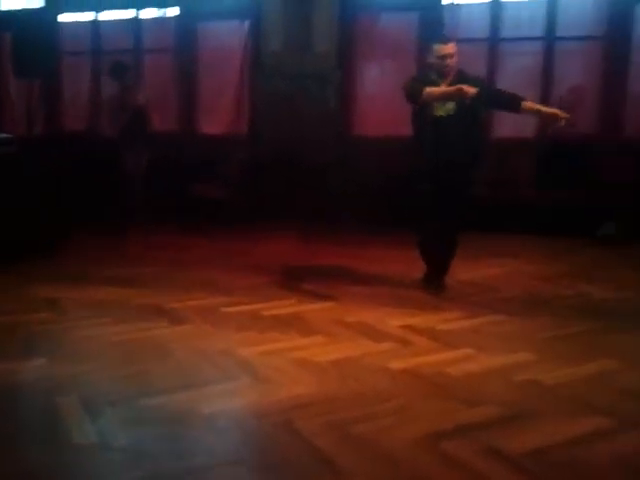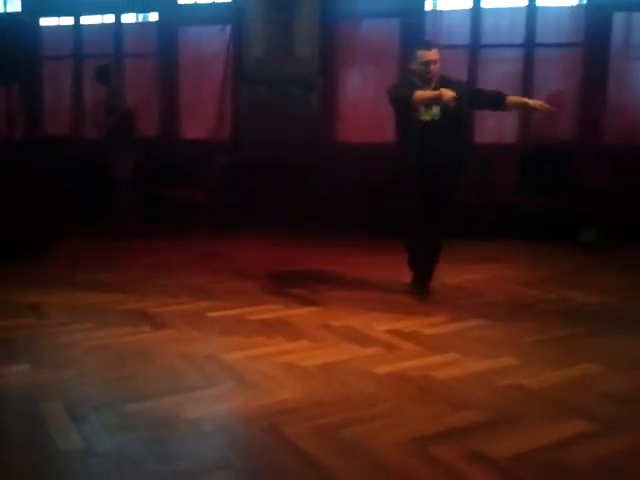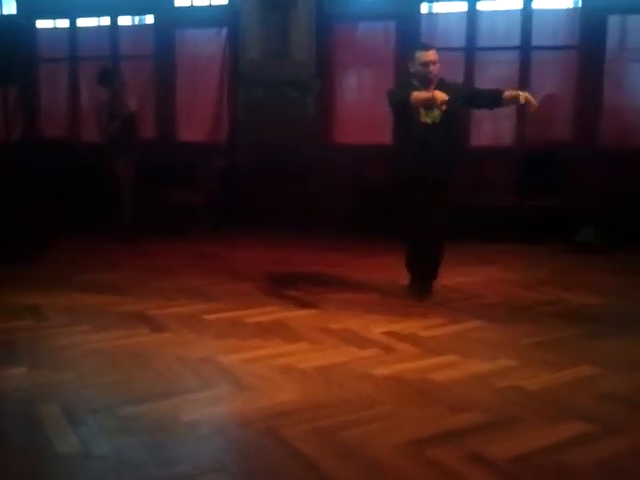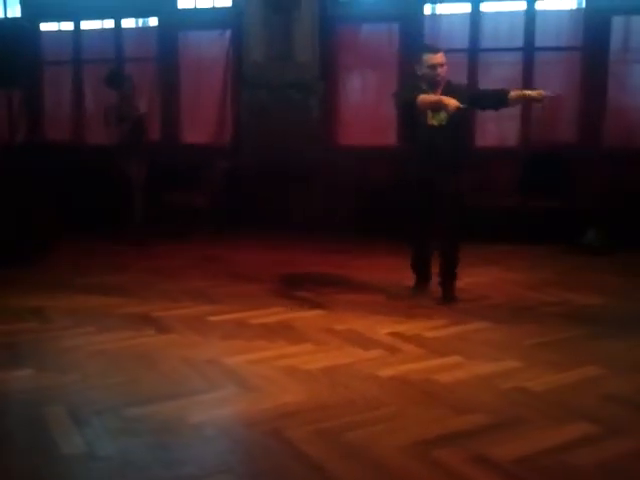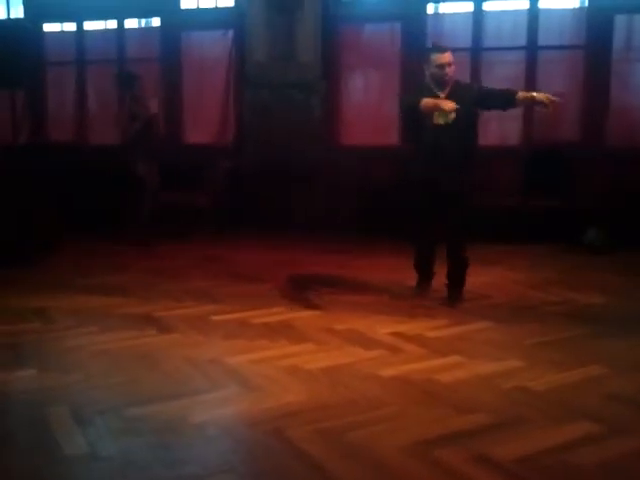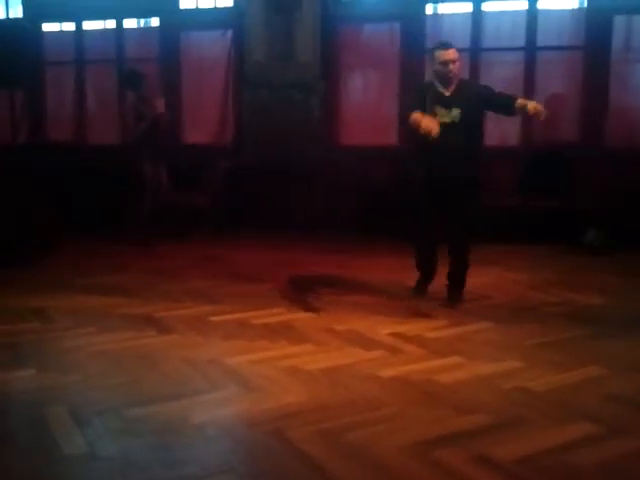
dt=0.1s
person 1, frame 1
left shoulder: (473, 83)
right shoulder: (419, 82)
left elbow: (505, 99)
right elbow: (415, 95)
left wrist: (542, 110)
right wrist: (450, 90)
left hip: (459, 167)
right hip: (429, 166)
left knee: (450, 223)
right knee: (428, 221)
left ankle: (439, 274)
right ankle: (432, 269)
person 1, frame 2
left shoulder: (456, 88)
right shoulder: (401, 89)
left elbow: (490, 98)
right elbow: (407, 98)
left wrist: (525, 102)
right wrist: (438, 93)
left hip: (444, 171)
right hip: (414, 171)
left knee: (436, 226)
right knee: (415, 226)
left ankle: (425, 277)
right ankle: (418, 276)
person 1, frame 3
left shoulder: (452, 90)
right shoulder: (401, 91)
left elbow: (486, 96)
right elbow: (405, 99)
left wrist: (517, 95)
right wrist: (431, 96)
left hip: (441, 172)
right hip: (412, 172)
left knee: (436, 228)
right knee: (413, 228)
left ankle: (427, 280)
right ankle: (416, 277)
person 1, frame 4
left shoulder: (460, 92)
right shoulder: (409, 93)
left elbow: (495, 97)
right elbow: (410, 102)
left wrist: (525, 94)
right wrist: (438, 99)
left hip: (449, 175)
right hip: (421, 175)
left knee: (449, 231)
right knee: (421, 229)
left ankle: (448, 284)
right ankle: (421, 278)
person 1, frame 5
left shoulder: (468, 92)
right shoulder: (418, 95)
left elbow: (502, 97)
right elbow: (414, 105)
left wrist: (532, 96)
right wrist: (439, 103)
left hip: (458, 175)
right hip: (426, 175)
left knee: (456, 232)
right knee: (425, 229)
left ankle: (456, 287)
right ankle: (424, 277)
person 1, frame 6
left shoulder: (477, 91)
right shoulder: (421, 94)
left elbow: (504, 101)
right elbow: (411, 114)
left wrist: (527, 104)
right wrist: (423, 119)
left hip: (464, 175)
right hip: (433, 176)
left knee: (460, 233)
right knee: (426, 229)
left ankle: (457, 287)
right ankle: (425, 276)
person 2, frame 1
left shoulder: (136, 98)
right shoulder: (114, 100)
left elbow: (145, 123)
right elbow: (114, 128)
left wrist: (141, 107)
right wrist: (131, 109)
left hip: (139, 144)
right hip: (126, 146)
left knee: (138, 180)
right knee: (133, 181)
left ankle: (137, 217)
right ankle: (133, 218)
person 2, frame 2
left shoulder: (123, 102)
right shoulder: (102, 104)
left elbow: (132, 127)
right elbow: (102, 131)
left wrist: (128, 112)
right wrist: (118, 113)
left hip: (127, 148)
right hip: (113, 149)
left knee: (124, 185)
right knee: (120, 185)
left ankle: (123, 221)
right ankle: (121, 222)
person 2, frame 3
left shoulder: (126, 104)
right shoulder: (104, 107)
left elbow: (134, 130)
right elbow: (105, 134)
left wrist: (131, 114)
right wrist: (121, 117)
left hip: (129, 150)
right hip: (116, 152)
left knee: (127, 187)
right knee: (124, 187)
left ankle: (125, 226)
right ankle: (125, 227)
person 2, frame 4
left shoulder: (135, 106)
right shoulder: (114, 110)
left elbow: (143, 132)
right elbow: (117, 136)
left wrist: (141, 118)
right wrist: (132, 119)
left hip: (138, 153)
right hip: (127, 155)
left knee: (138, 190)
right knee: (136, 190)
left ankle: (136, 227)
right ankle: (135, 229)
person 2, frame 5
left shoulder: (146, 107)
right shoulder: (126, 109)
left elbow: (153, 132)
right elbow: (126, 135)
left wrist: (152, 116)
right wrist: (142, 119)
left hip: (148, 152)
right hip: (135, 154)
left knee: (151, 188)
right knee: (144, 189)
right ankle: (141, 230)
person 2, frame 6
left shoulder: (153, 106)
right shoulder: (132, 109)
left elbow: (160, 132)
right elbow: (132, 135)
left wrist: (160, 116)
right wrist: (149, 119)
left hip: (154, 153)
right hip: (141, 155)
left knee: (161, 188)
right knee: (150, 191)
right ankle: (142, 231)
